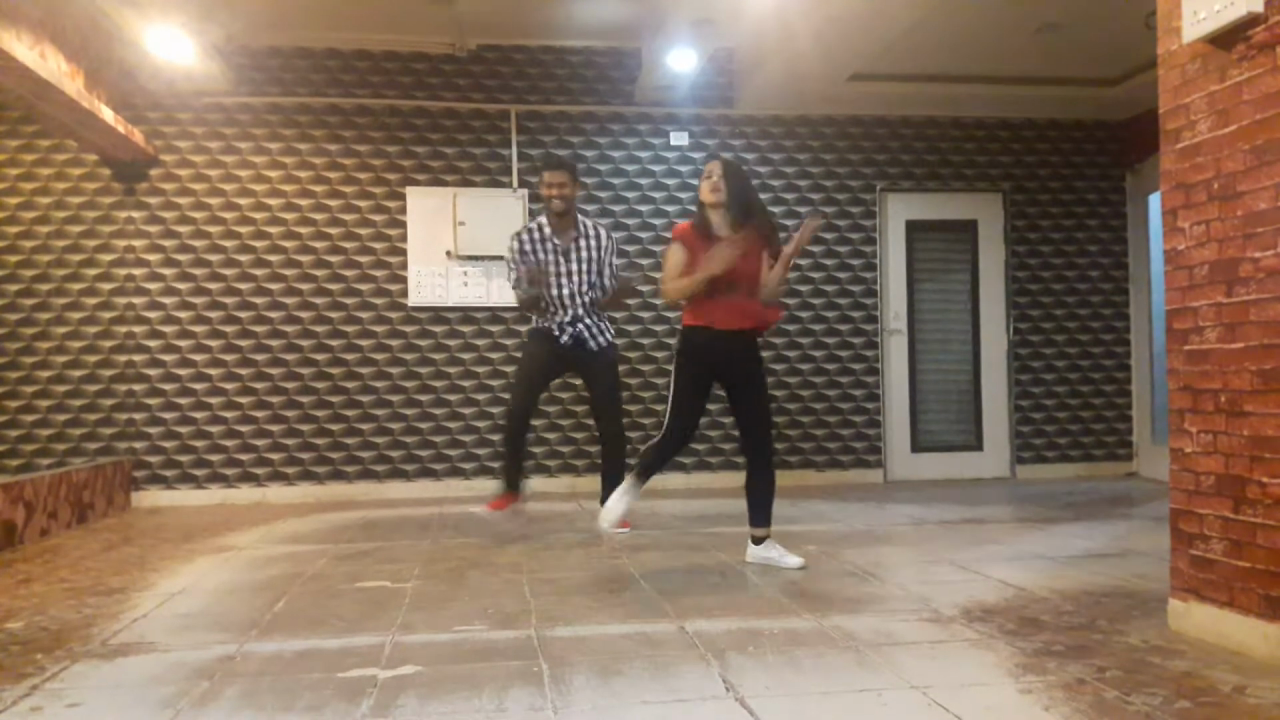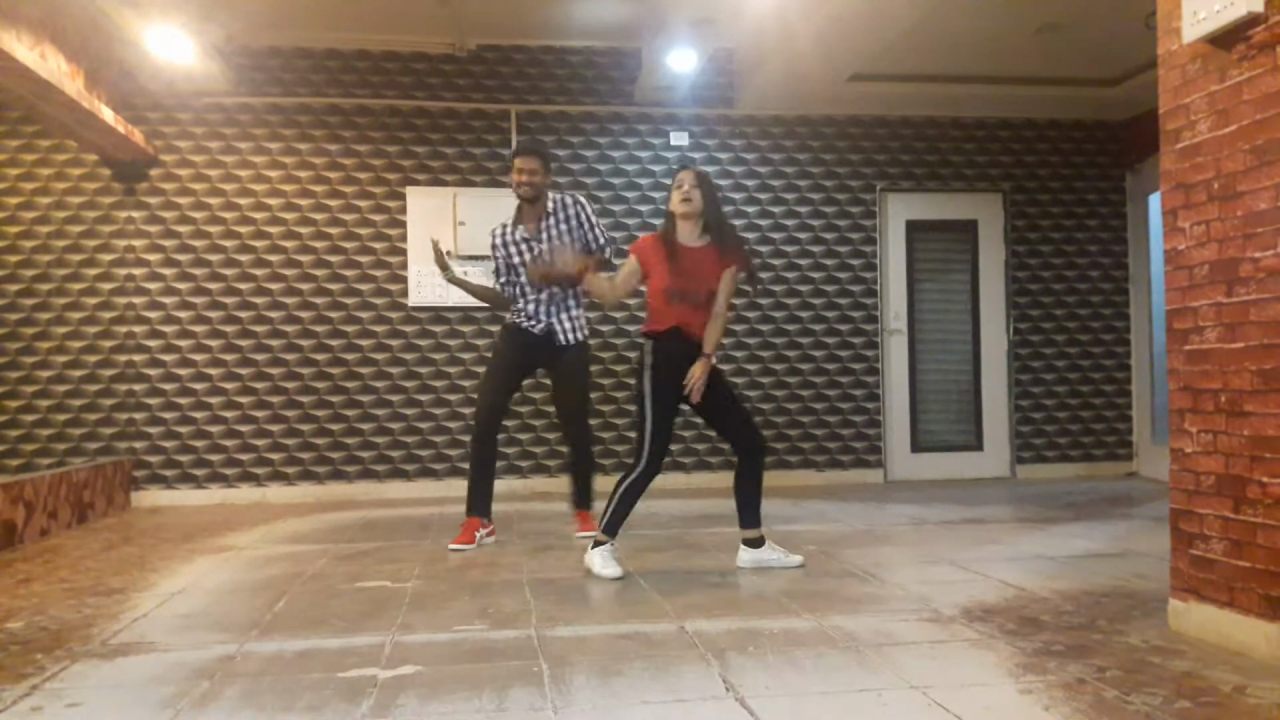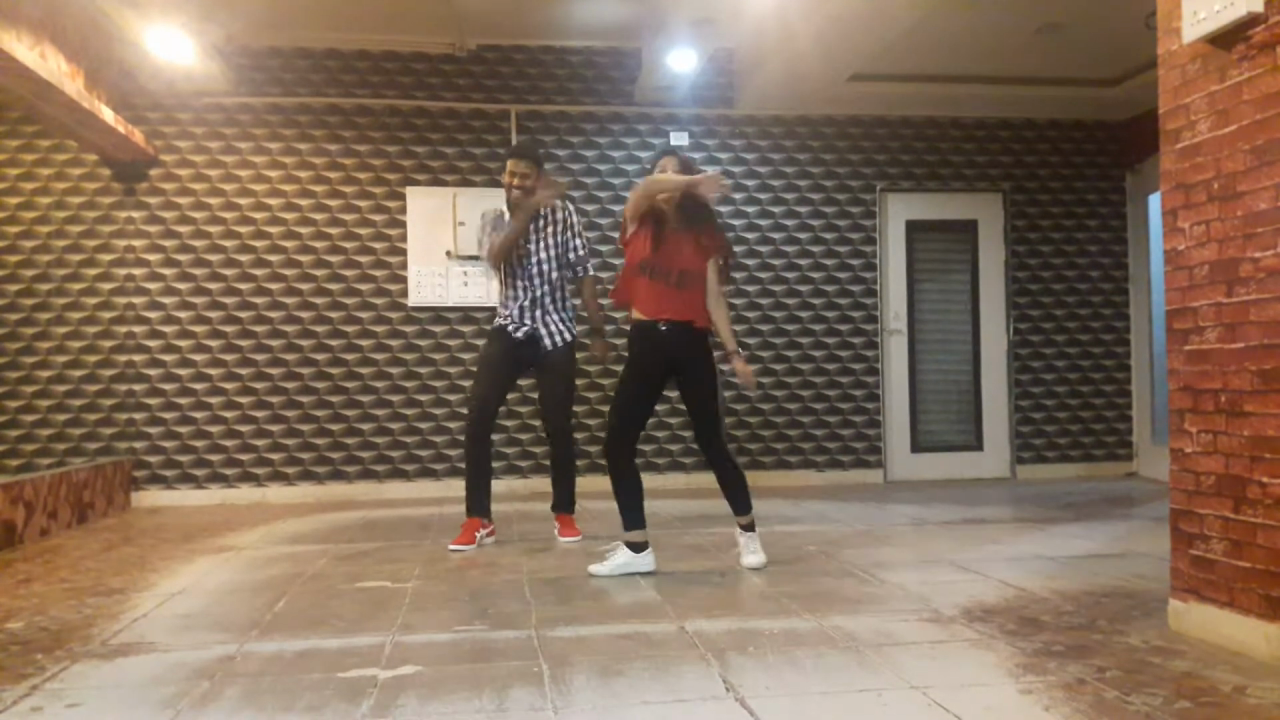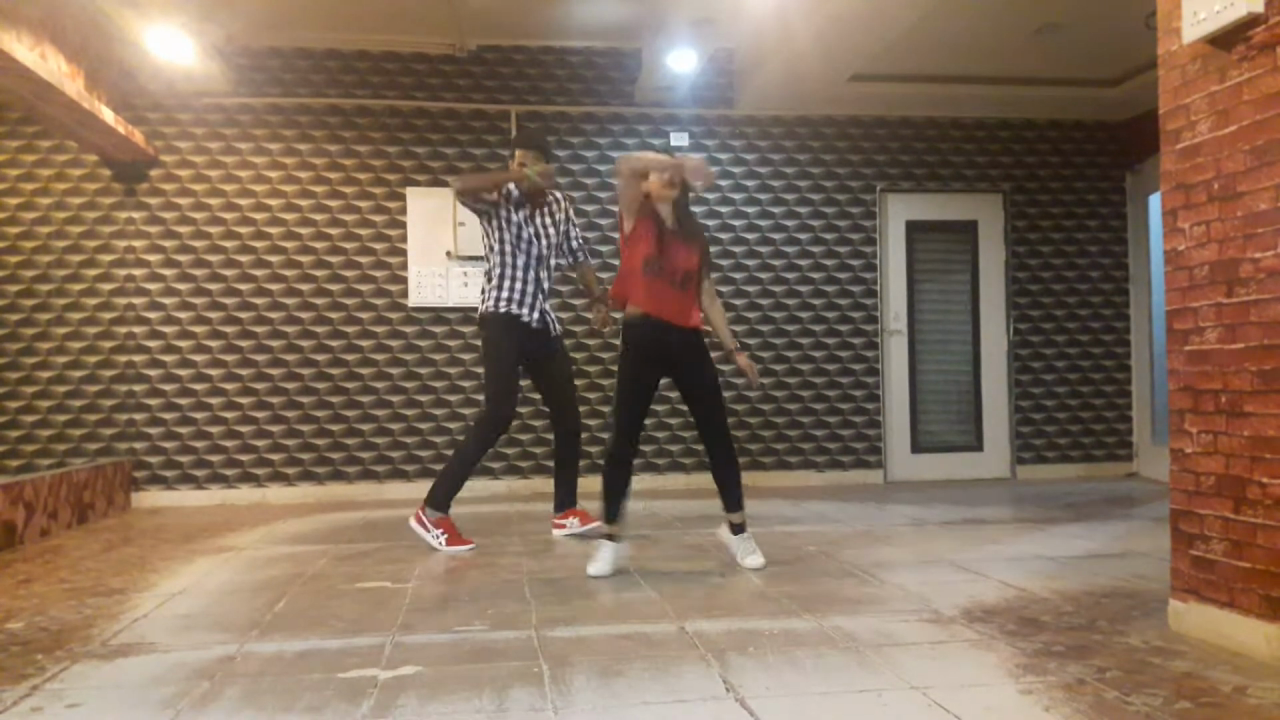
dt=0.2s
person 1, frame 1
left shoulder: (755, 235)
right shoulder: (686, 235)
left elbow: (767, 294)
right elbow: (671, 292)
left wrist: (789, 253)
right wrist: (710, 270)
left hip: (743, 347)
right hip: (698, 344)
left knee: (760, 445)
right knee: (676, 437)
left ankle: (761, 542)
right ankle: (632, 485)
person 1, frame 2
left shoulder: (726, 252)
right shoulder: (651, 247)
left elbow: (719, 310)
right elbow: (614, 292)
left wrist: (706, 359)
right wrist: (583, 274)
left hip: (700, 358)
right hip: (662, 354)
left knee: (751, 444)
right knee: (650, 458)
left ankle: (753, 545)
right ankle: (601, 545)
person 1, frame 3
left shoulder: (704, 237)
right shoulder: (640, 222)
left elbow: (714, 300)
right elbow: (645, 190)
left wrist: (735, 354)
right wrist: (694, 182)
left hip: (692, 343)
right hip: (646, 342)
left knee: (713, 446)
right knee: (617, 445)
left ankle: (747, 531)
right ankle: (636, 547)
person 1, frame 4
left shoulder: (693, 238)
right shoulder: (635, 218)
left elbow: (709, 300)
right elbow: (625, 166)
left wrist: (735, 350)
right wrist: (674, 162)
left hip: (686, 341)
right hip: (641, 338)
left knee: (718, 437)
right knee: (623, 440)
left ankle: (736, 529)
right ankle: (610, 540)
person 2, frame 1
left shoulder: (598, 234)
right shoulder: (524, 238)
left elbow: (610, 294)
right elbow: (523, 297)
left wrist: (621, 290)
right wrist: (535, 294)
left hip: (593, 336)
right hip: (547, 335)
left knee: (610, 425)
right knee: (518, 408)
right ankle: (511, 488)
person 2, frame 2
left shoulder: (573, 207)
right shoulder: (501, 235)
left elbow: (600, 255)
right elbow: (504, 299)
right wrist: (455, 279)
left hip: (565, 331)
right hip: (520, 331)
left knee: (575, 424)
right knee: (485, 419)
left ankle: (583, 508)
right ankle: (478, 520)
person 2, frame 3
left shoulder: (562, 213)
right shoulder: (495, 221)
left elbow: (582, 273)
right elbow: (500, 256)
left wrist: (597, 329)
right wrist: (533, 208)
left hip: (554, 334)
right hip: (508, 332)
left knee: (557, 427)
right knee: (478, 421)
left ankle: (564, 514)
right ankle: (478, 520)
person 2, frame 4
left shoulder: (558, 204)
right shoulder: (495, 201)
left elbow: (578, 256)
right elbow: (461, 186)
left wrist: (598, 298)
right wrist: (518, 180)
left hip: (540, 322)
right hip: (503, 319)
left knee: (567, 416)
right knee: (499, 414)
left ankle: (565, 511)
right ankle: (433, 511)
